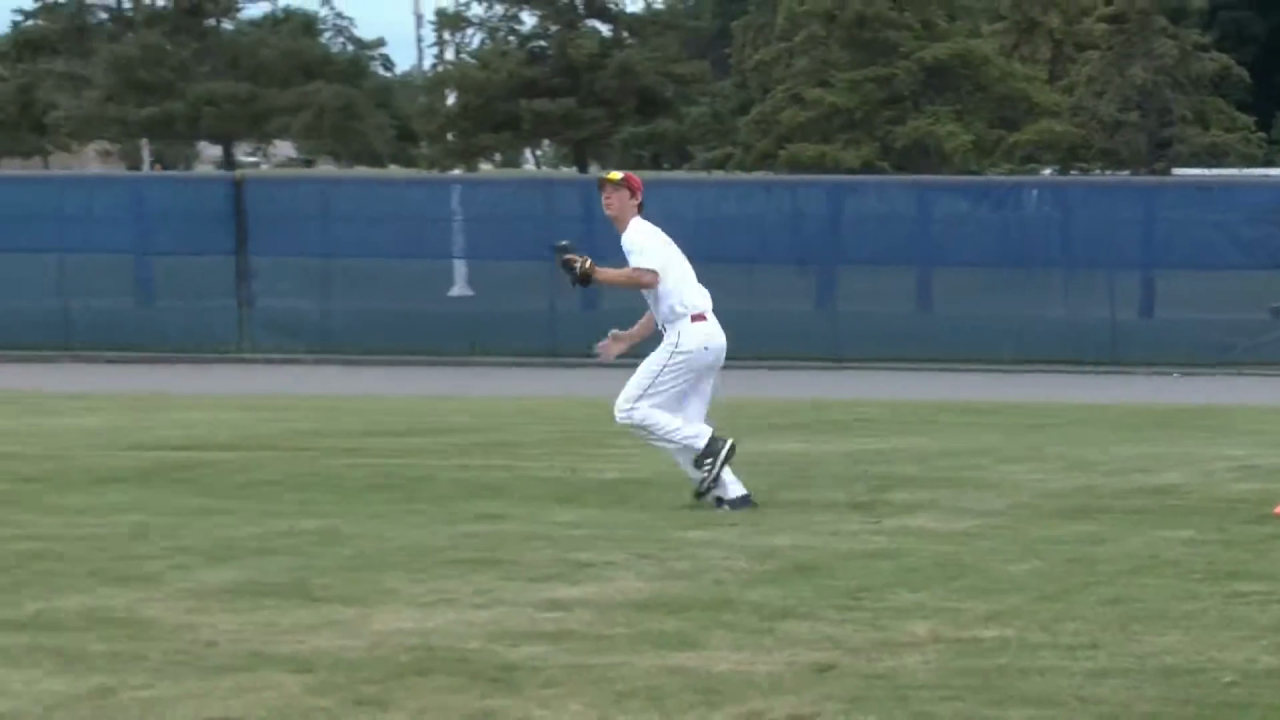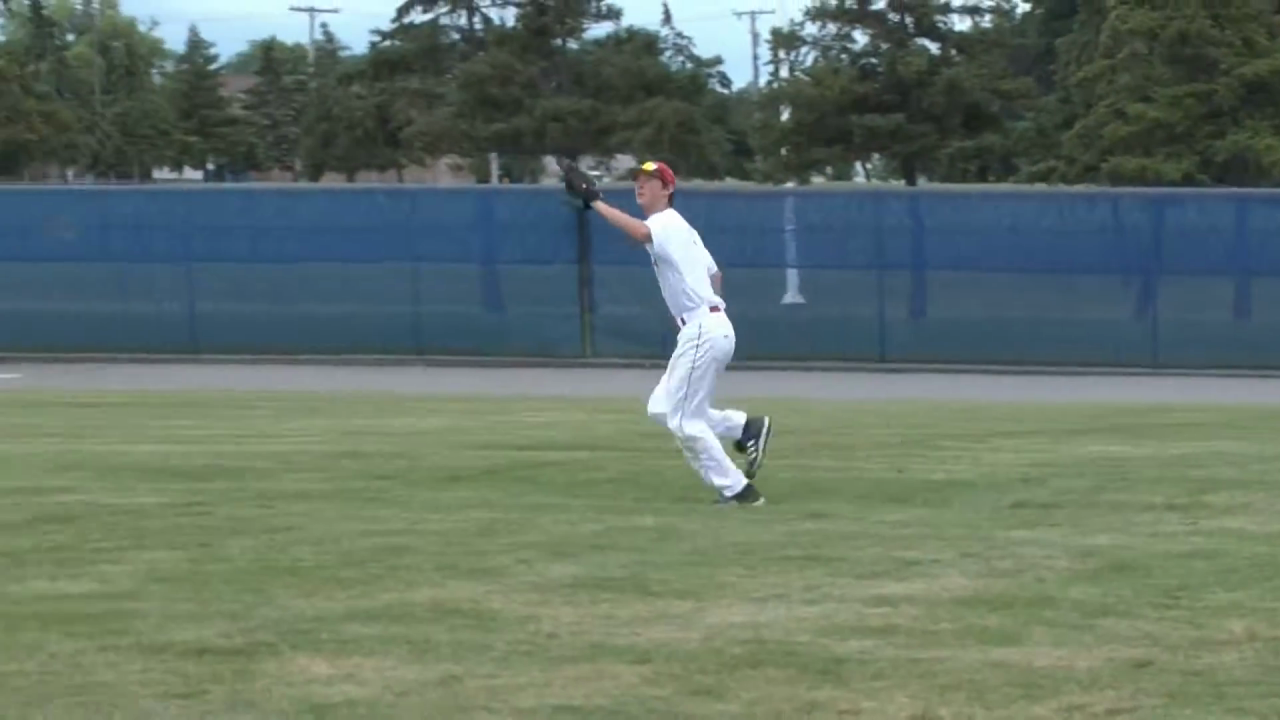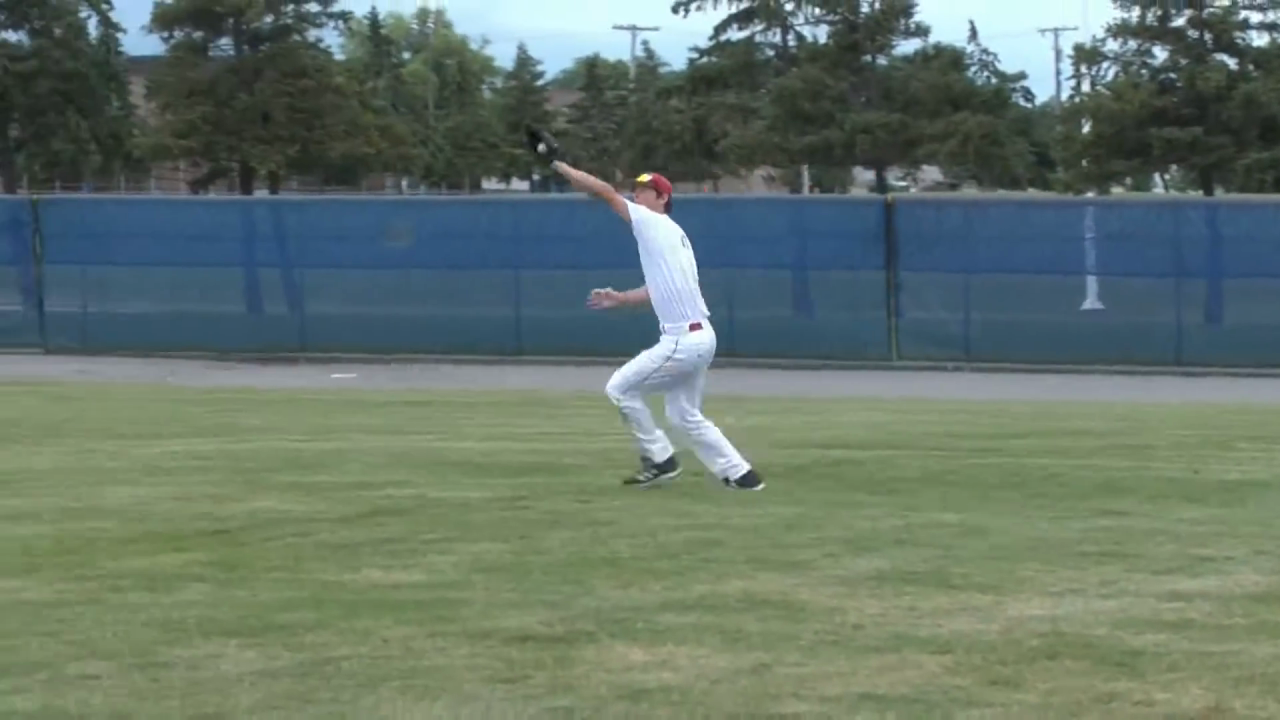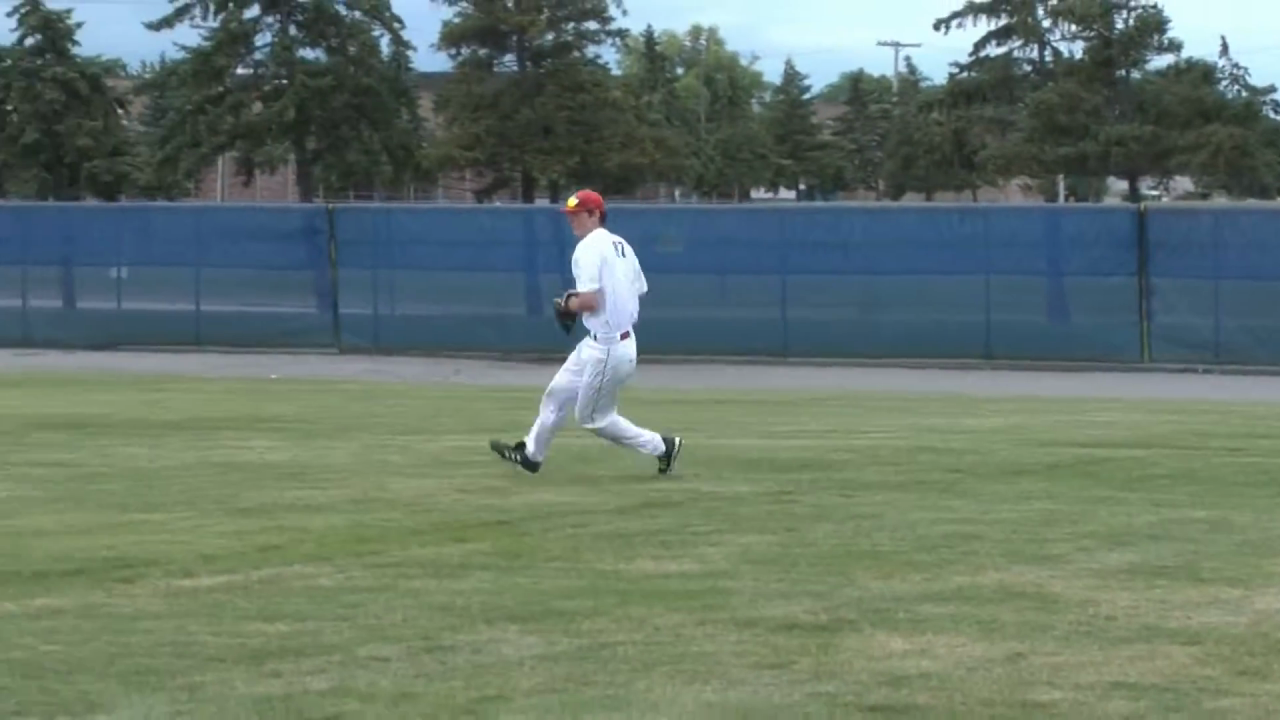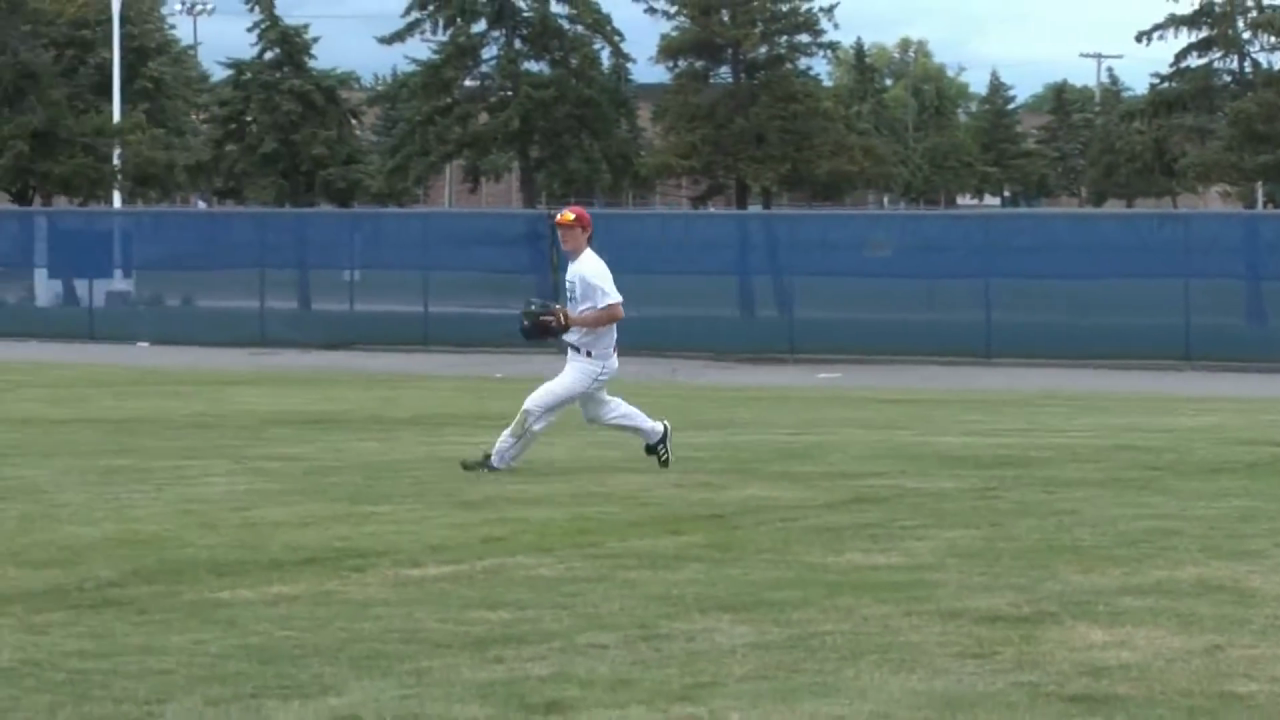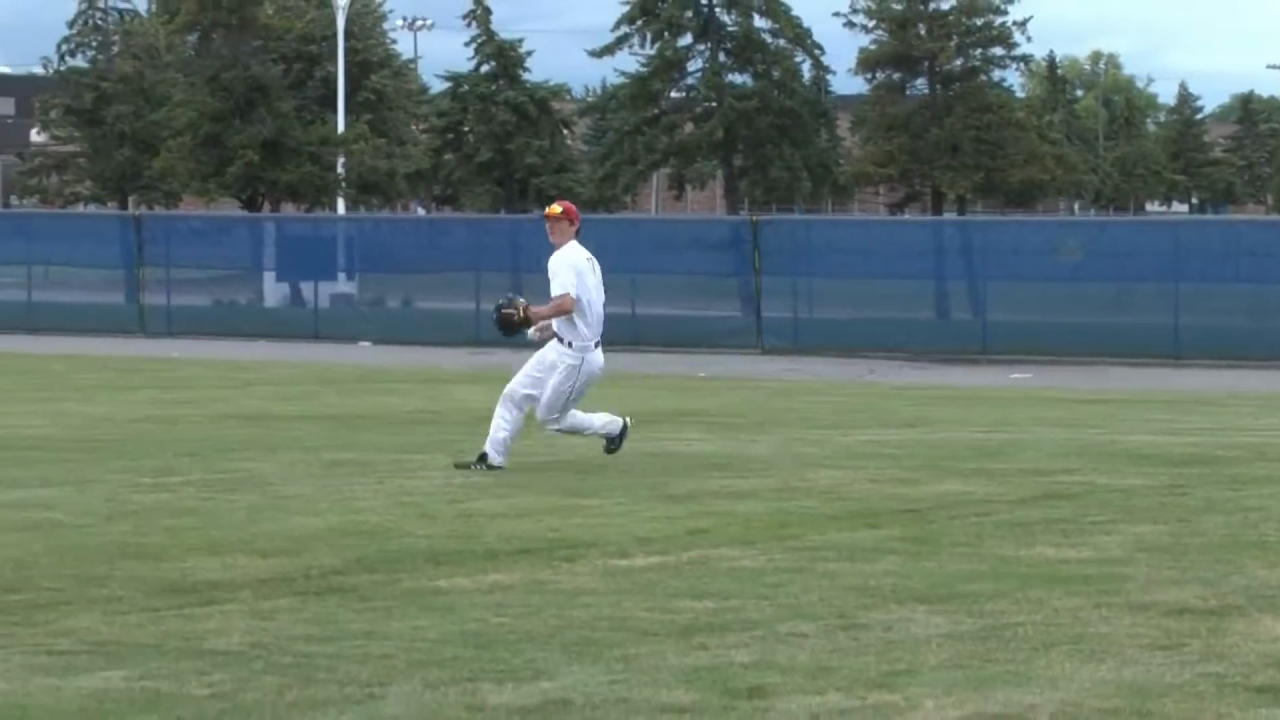
dt=0.3s
person 1, frame 1
left shoulder: (638, 234)
right shoulder: (647, 235)
left elbow: (646, 277)
left wrist: (592, 272)
right wrist: (630, 338)
left hip: (691, 336)
right hip: (704, 334)
left knee: (630, 410)
right knee: (683, 423)
left ankle: (708, 445)
right ankle: (731, 494)
person 1, frame 2
left shoulder: (667, 221)
right shoulder: (674, 226)
left elbow: (641, 232)
right elbow: (715, 276)
left wrist: (595, 201)
left hip: (705, 331)
right hip: (708, 330)
left knee: (686, 421)
right knee: (663, 410)
left ankle: (735, 489)
right ankle: (748, 429)
person 1, frame 3
left shoulder: (656, 225)
right shoulder: (672, 233)
left elbow: (605, 192)
left wrist: (557, 162)
right wrist: (618, 298)
left hip: (683, 342)
right hip: (699, 336)
left knee: (620, 390)
right knee: (685, 415)
left ankle: (661, 459)
right ankle: (738, 473)
person 1, frame 4
left shoulder: (588, 248)
right shoulder: (621, 245)
left elbow: (590, 301)
right elbow: (639, 291)
left wrist: (570, 304)
left hip: (607, 348)
right hip: (619, 343)
left knee: (593, 416)
right knee: (558, 393)
left ankle: (661, 446)
right ankle: (531, 453)
person 1, frame 5
left shoulder: (589, 269)
right shoulder: (577, 264)
left elbow: (617, 311)
left wrist: (568, 320)
right wrist: (565, 319)
left hip: (591, 363)
right hip: (580, 355)
left knee: (534, 408)
right knee: (599, 408)
left ankle: (498, 461)
right ankle: (655, 433)
person 1, frame 6
left shoulder: (563, 258)
right shoulder: (586, 257)
left elbow: (566, 304)
right elbow: (586, 304)
left wrist: (530, 313)
right wrist: (551, 324)
left hip: (577, 356)
right hip: (559, 348)
left knee: (550, 417)
right knee: (514, 396)
left ankle: (612, 427)
right ankle: (493, 457)
